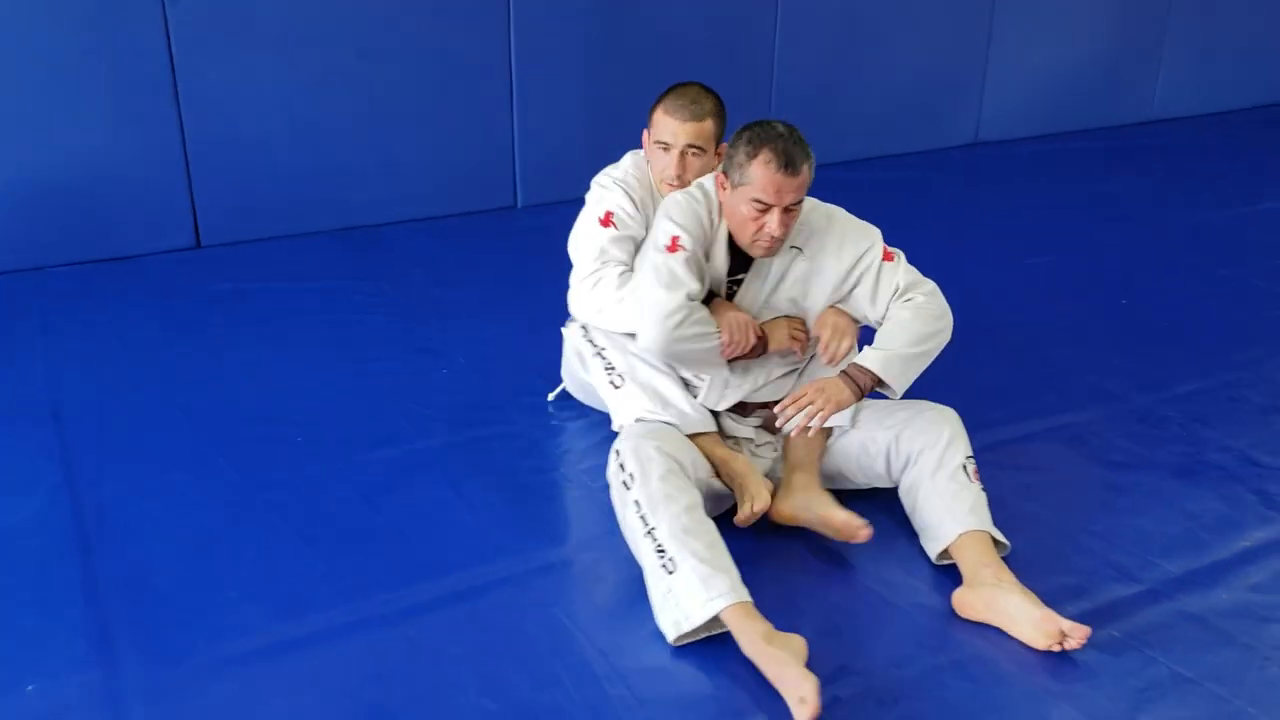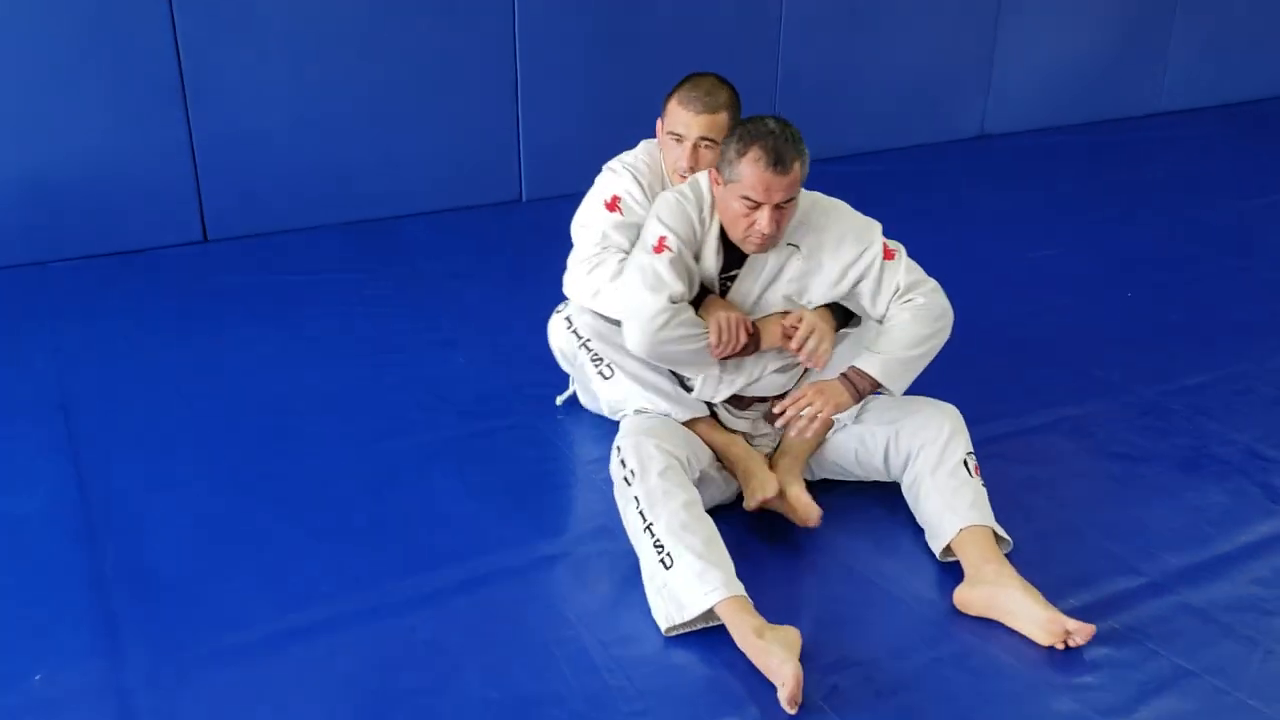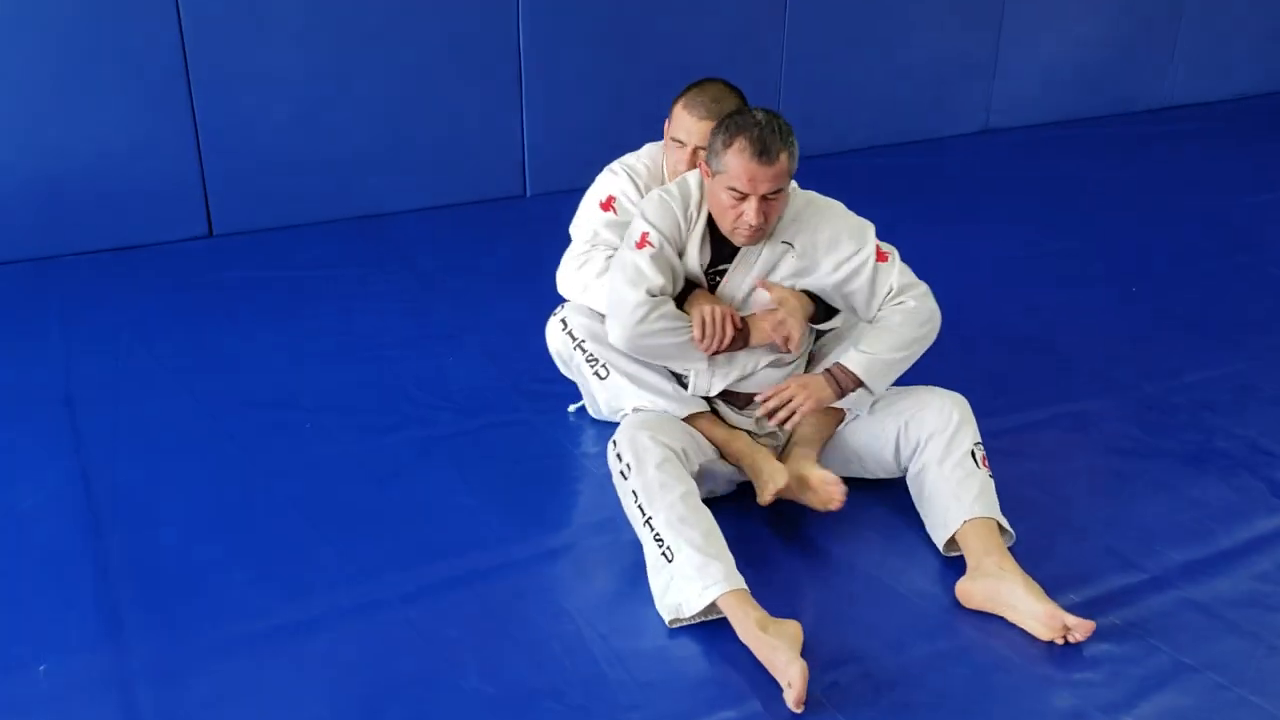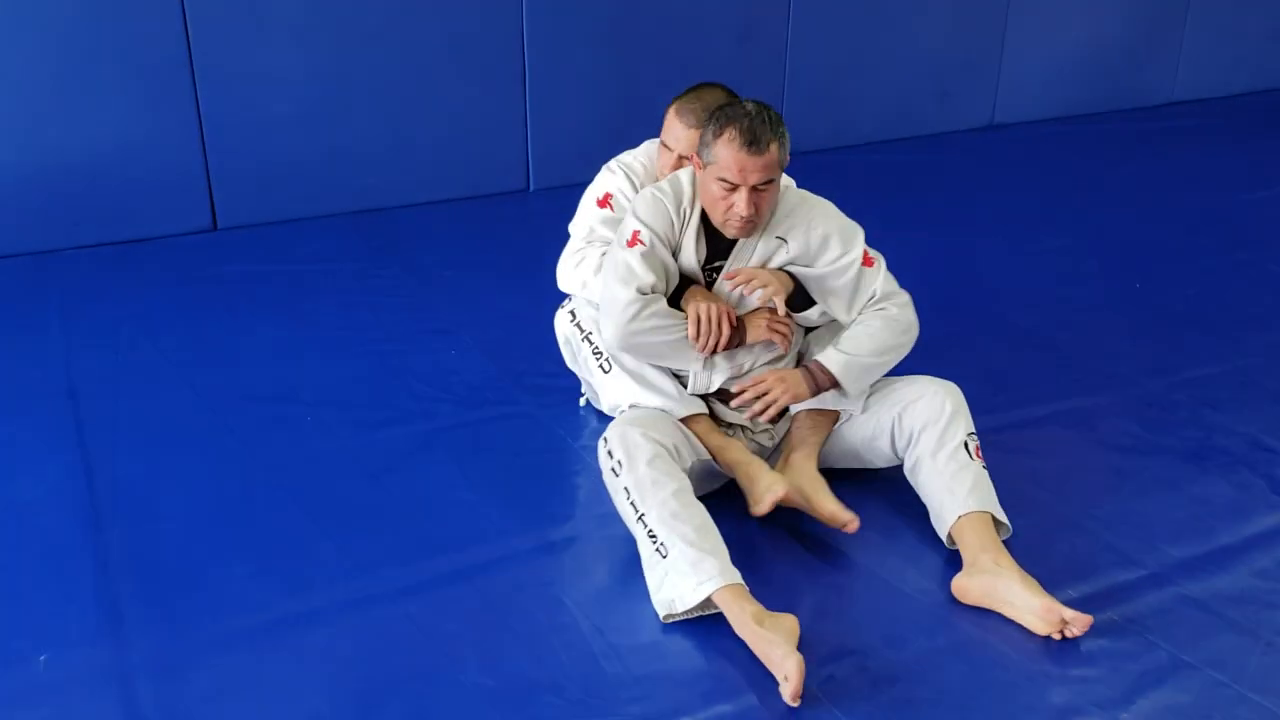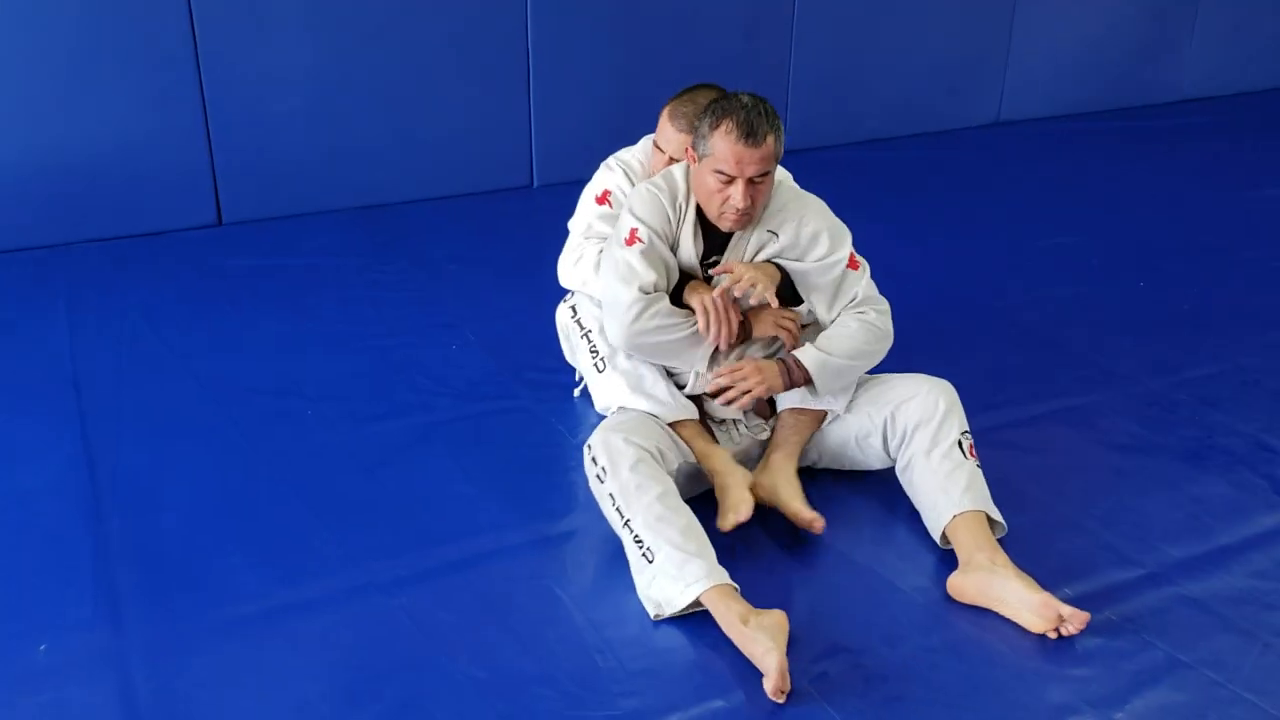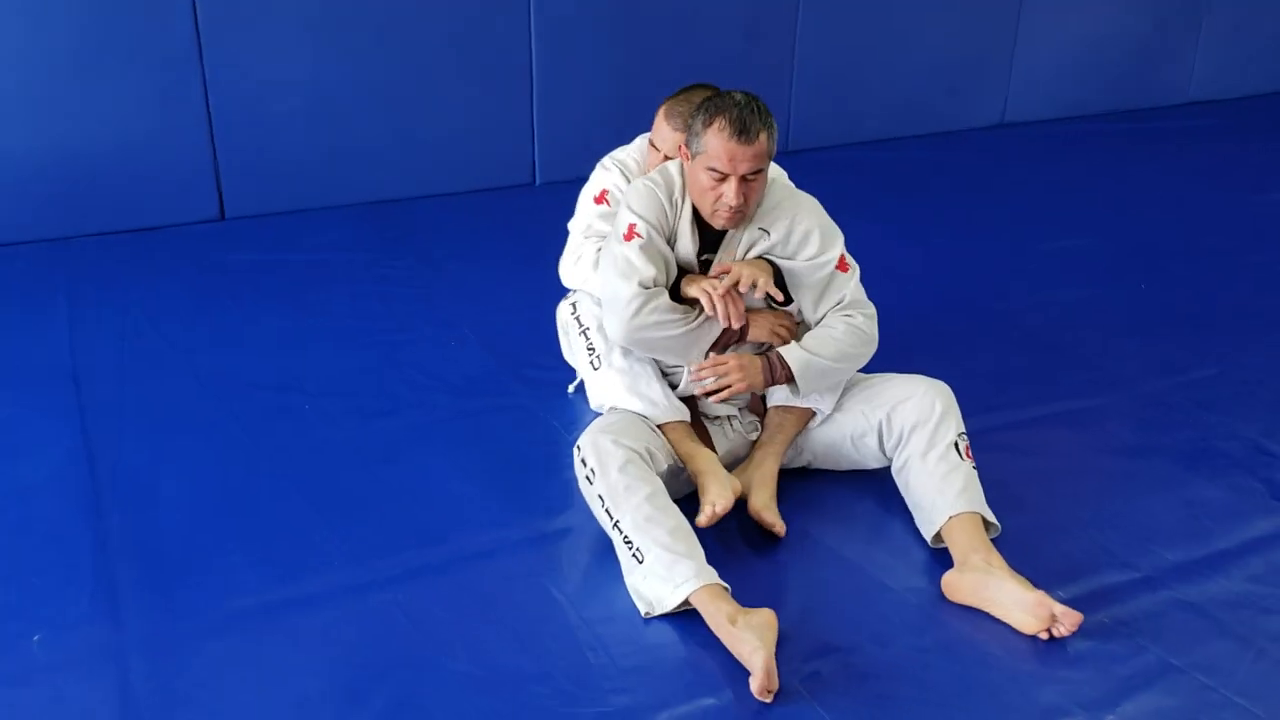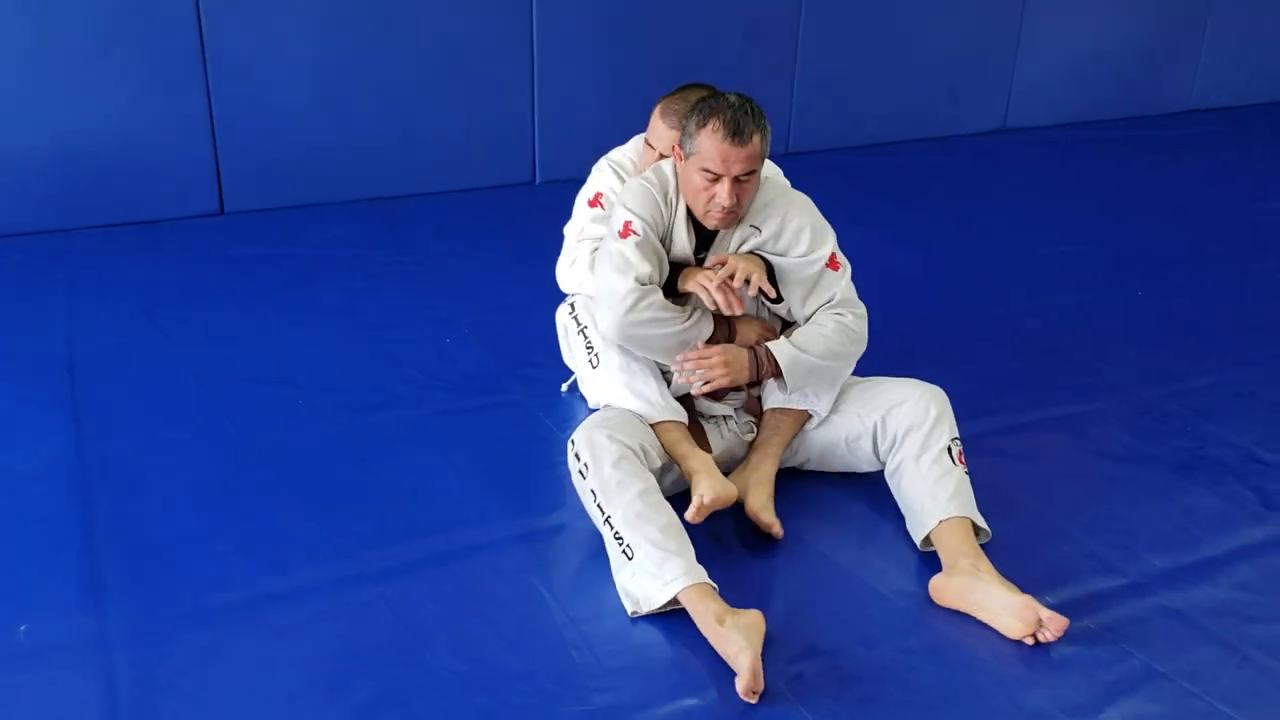
dt=0.1s
person 1, frame 1
left shoulder: (831, 231)
right shoulder: (686, 215)
left elbow: (926, 307)
right elbow: (662, 330)
left wrist: (853, 382)
left hip: (796, 422)
left knee: (934, 427)
right knee: (640, 457)
left ankle: (989, 582)
person 1, frame 2
left shoulder: (829, 224)
right shoulder: (678, 214)
left elbow: (926, 305)
right elbow: (647, 330)
left wrist: (852, 384)
right wrist: (750, 338)
left hip: (795, 417)
left knee: (933, 424)
right knee: (641, 450)
left ankle: (989, 576)
right ankle: (749, 629)
person 1, frame 3
left shoulder: (821, 222)
right shoulder: (666, 212)
left elbow: (914, 311)
right elbow: (631, 324)
left wrist: (836, 377)
right wrist: (737, 334)
left hip: (803, 411)
left knee: (940, 411)
right knee: (638, 446)
left ankle: (993, 570)
right ankle: (752, 624)
person 1, frame 4
left shoulder: (812, 220)
right shoulder: (659, 210)
left elbow: (892, 313)
right elbow: (623, 323)
left wrist: (811, 375)
left hip: (795, 406)
left knee: (934, 401)
right knee: (628, 443)
left ankle: (988, 565)
right ankle: (748, 618)
person 1, frame 5
left shoulder: (804, 216)
right shoulder: (653, 205)
left elbow: (869, 323)
right elbow: (630, 323)
left wrist: (785, 371)
right wrist: (735, 330)
left hip: (790, 405)
left knee: (928, 399)
right knee: (614, 447)
left ankle: (984, 565)
right ankle: (736, 617)
person 1, frame 6
left shoulder: (797, 215)
right shoulder: (650, 202)
left elbow: (856, 325)
right elbow: (628, 319)
left wrist: (768, 367)
right wrist: (732, 327)
left knee: (924, 400)
right knee: (603, 448)
left ankle: (978, 566)
right ankle: (724, 616)
person 1, frame 7
left shoulder: (790, 212)
right shoulder: (645, 202)
left elbow: (845, 325)
right elbow: (623, 316)
left wrist: (757, 360)
right wrist: (719, 330)
left hip: (779, 403)
left knee: (918, 404)
right knee: (597, 445)
left ankle: (966, 570)
right ankle: (713, 616)
person 2, frame 1
right shoulder: (619, 188)
right elbow: (594, 294)
left wrist: (838, 309)
right wrist: (702, 312)
left hip: (714, 355)
right hip: (629, 352)
right ankle: (729, 461)
person 2, frame 2
right shoulder: (627, 178)
right elbow: (589, 274)
left wrist: (828, 313)
right wrist: (699, 306)
right knee: (571, 323)
right ankle: (736, 454)
person 2, frame 3
right shoulder: (631, 179)
right elbow: (580, 268)
left wrist: (805, 300)
right wrist: (684, 297)
right knee: (571, 323)
left ankle: (802, 457)
right ankle: (740, 448)
person 2, frame 4
right shoulder: (628, 175)
right elbow: (578, 265)
left wrist: (788, 280)
right wrist: (681, 292)
right knee: (580, 316)
right ankle: (736, 458)
person 2, frame 5
left shoulder: (771, 183)
right shoulder: (626, 173)
right elbow: (580, 260)
left hip: (741, 343)
right knee: (580, 310)
right ankle: (716, 463)
person 2, frame 6
left shoulder: (766, 181)
right shoulder: (624, 170)
right elbow: (581, 260)
right wrist: (683, 283)
right knee: (582, 312)
left ankle: (763, 465)
right ankle: (702, 463)
person 2, frame 7
left shoulder: (764, 180)
right shoulder: (621, 170)
right elbow: (576, 265)
right wrist: (680, 280)
right knee: (582, 314)
right ankle: (697, 465)
